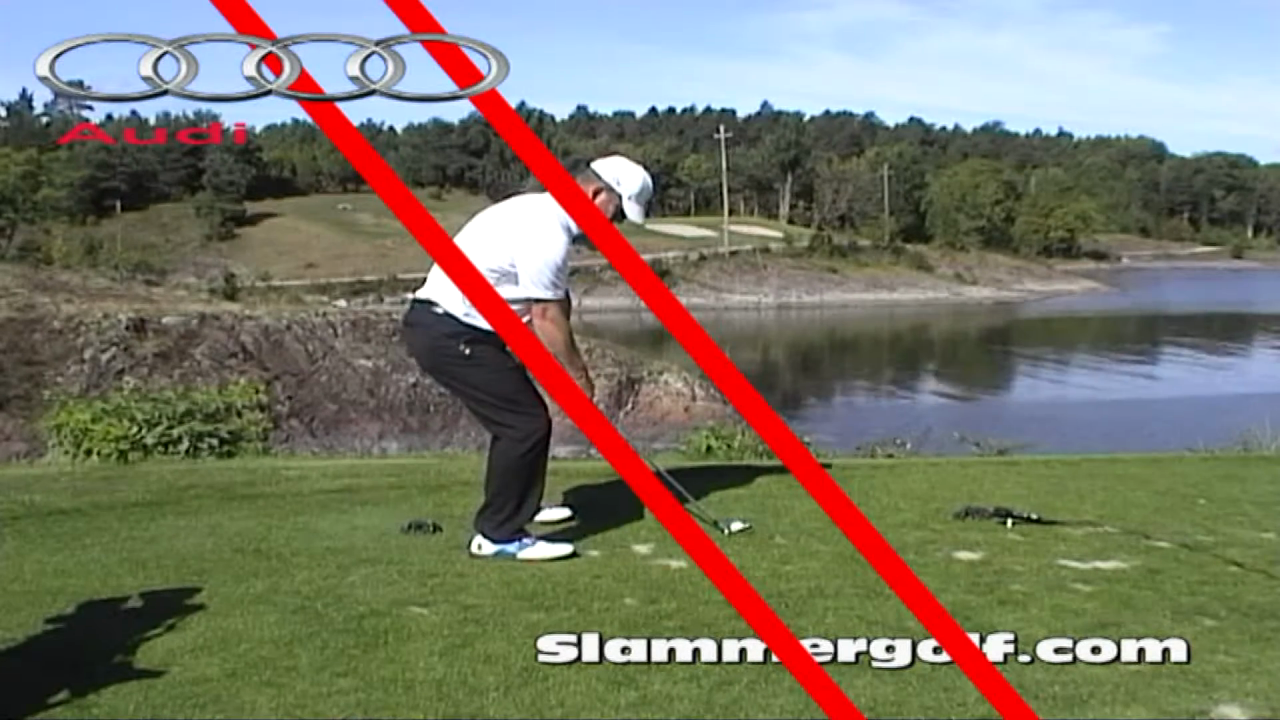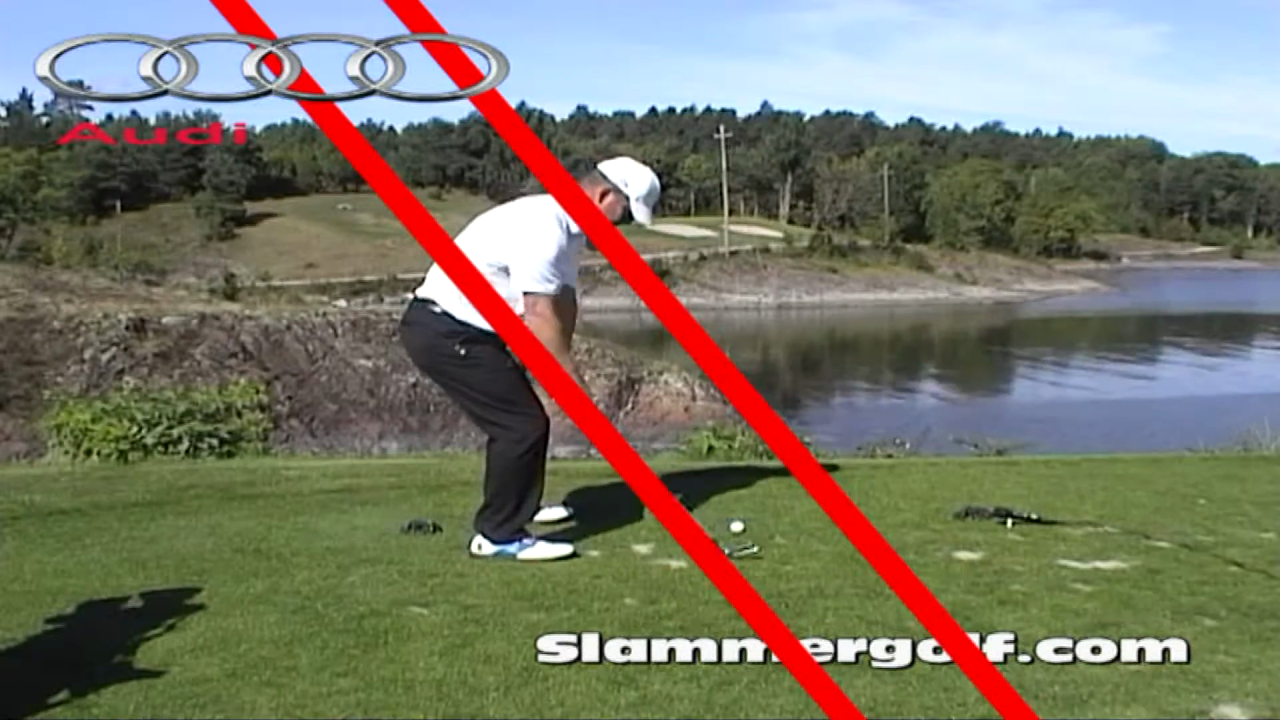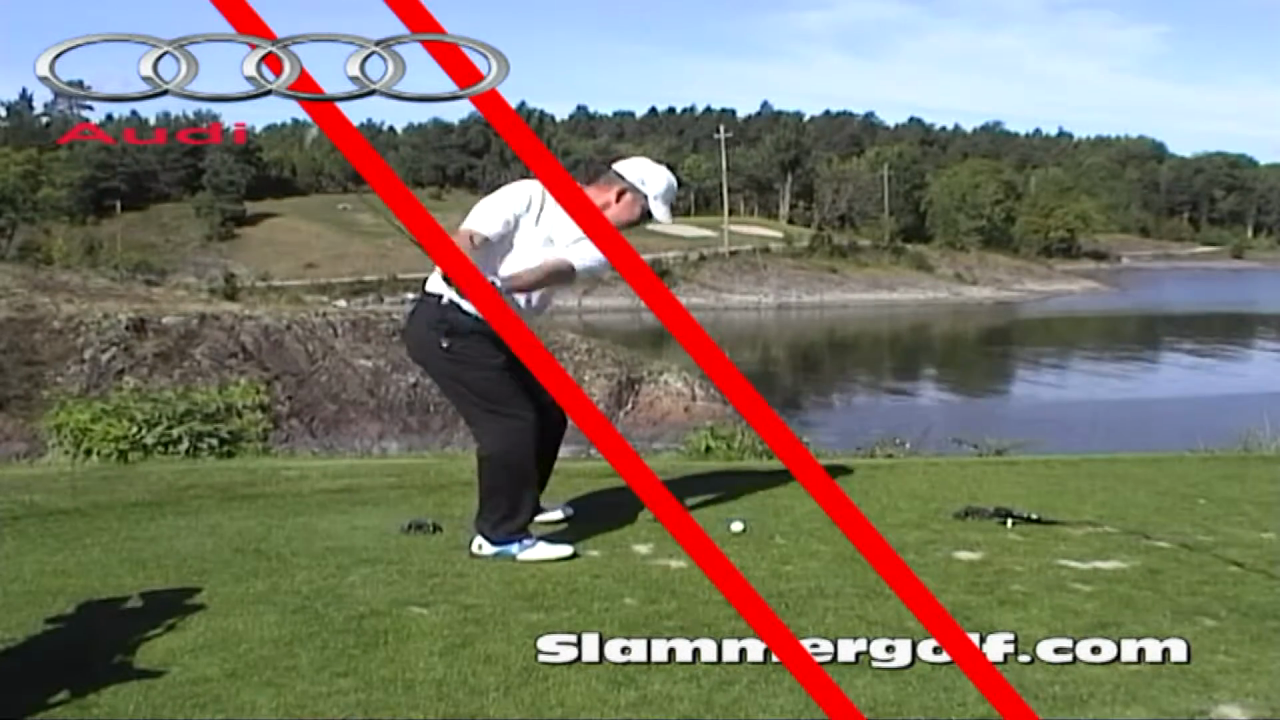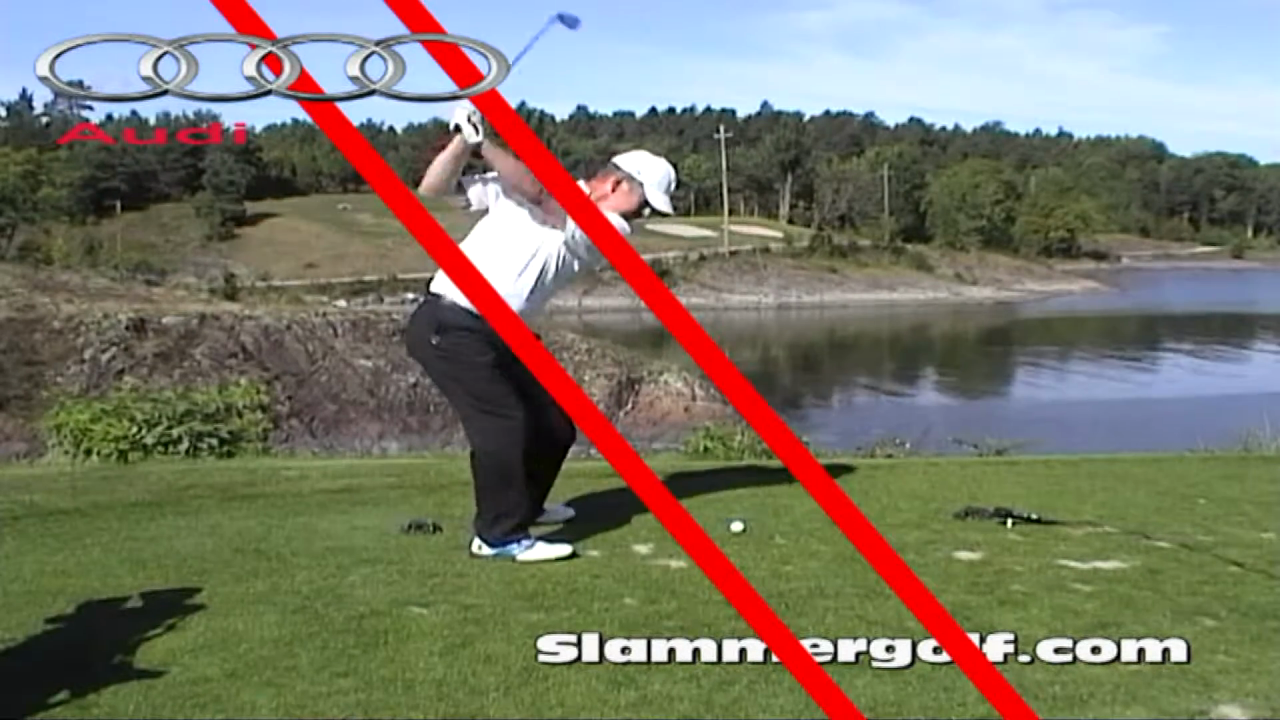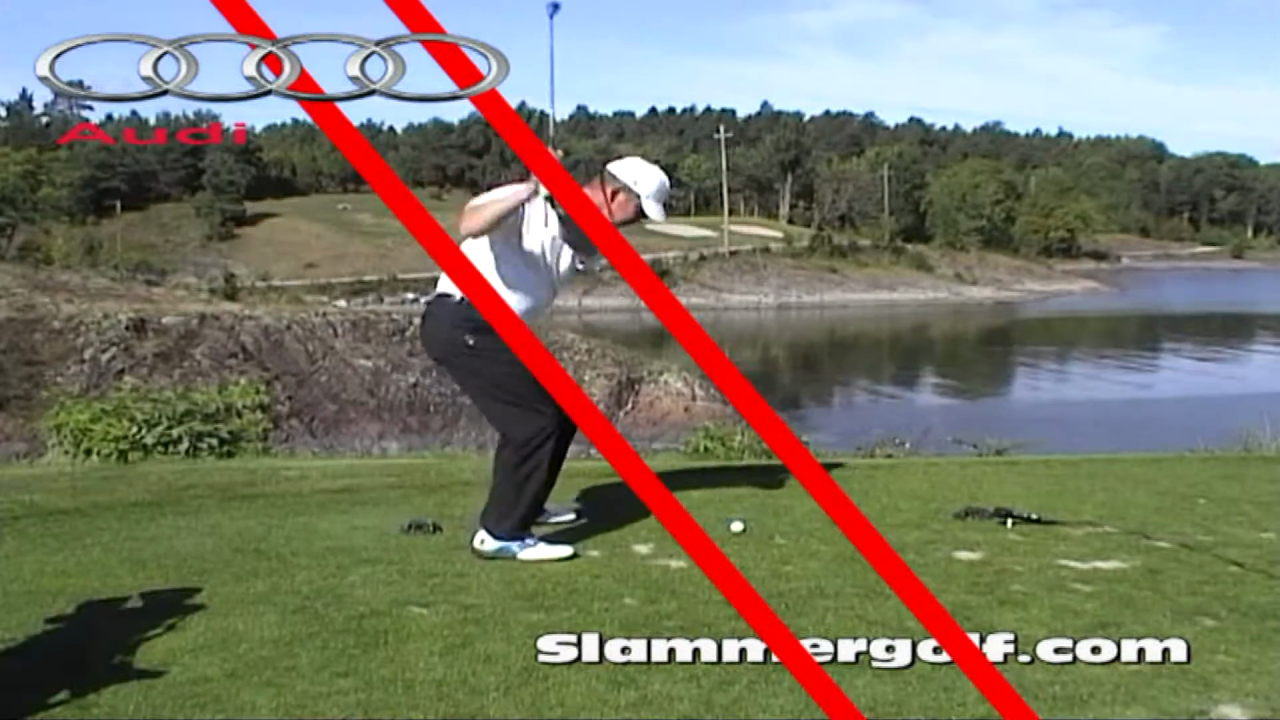
dt=0.2s
person 1, frame 1
left shoulder: (547, 215)
right shoulder: (546, 232)
left elbow: (556, 305)
right elbow: (547, 319)
left wrist: (570, 367)
right wrist: (578, 375)
left hip: (453, 327)
right hip: (447, 332)
left knee: (521, 415)
right knee: (525, 423)
left ankle: (518, 505)
right ankle: (498, 534)
person 1, frame 2
left shoulder: (568, 229)
right shoulder: (542, 227)
left elbow: (563, 305)
right elbow: (540, 316)
left wrist: (562, 370)
right wrist: (571, 378)
left hip: (461, 330)
right hip: (443, 331)
left knee: (521, 417)
right knee: (522, 424)
left ankle: (516, 505)
right ankle: (498, 534)
person 1, frame 3
left shoulder: (601, 244)
right shoulder: (531, 196)
left elbow: (549, 272)
right elbow: (466, 243)
left wrist: (491, 286)
left hip: (492, 332)
right hip: (446, 324)
left knee: (545, 415)
right knee: (510, 424)
left ankle: (520, 505)
right ankle: (499, 534)
person 1, frame 4
right shoulder: (529, 175)
left elbow: (537, 197)
right elbow: (431, 190)
left wrist: (483, 142)
right wrist: (463, 139)
left hip: (500, 336)
right hip: (449, 324)
left knee: (555, 421)
right knee: (502, 425)
left ankle: (524, 505)
right ankle: (499, 534)
person 1, frame 5
left shoulder: (594, 237)
right shoulder: (527, 205)
left elbow: (583, 237)
right elbow: (471, 225)
right wrist: (531, 187)
left hip: (498, 332)
right hip: (462, 325)
left knee: (558, 414)
right knee: (531, 421)
left ankle: (522, 508)
right ankle: (501, 533)
